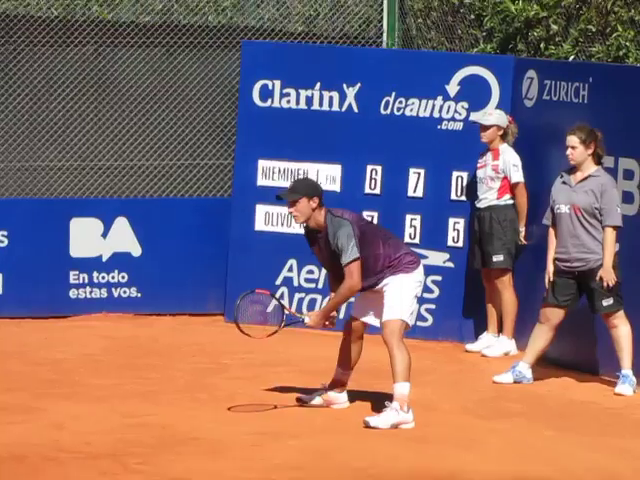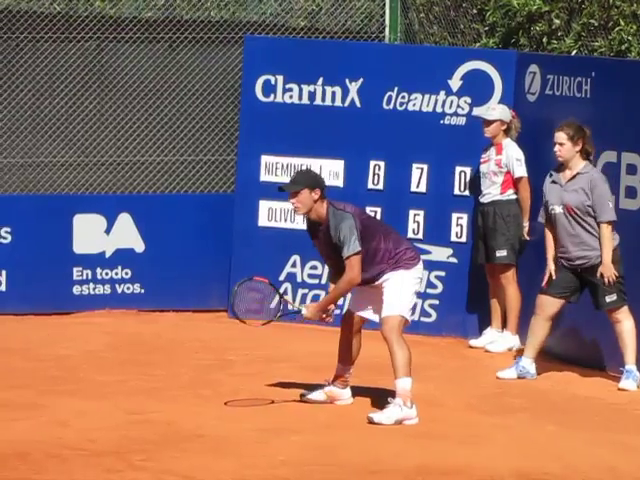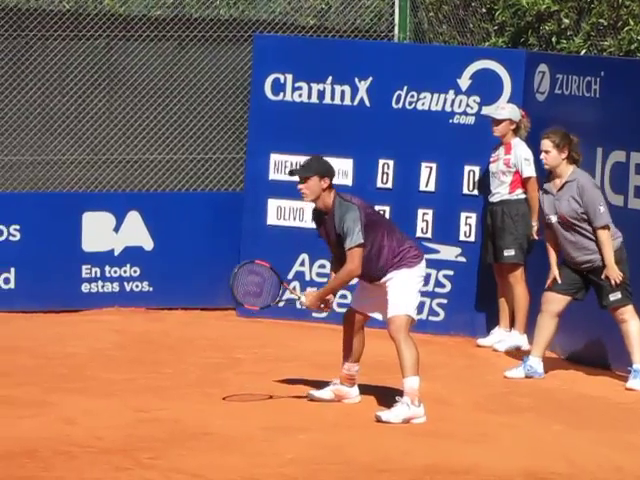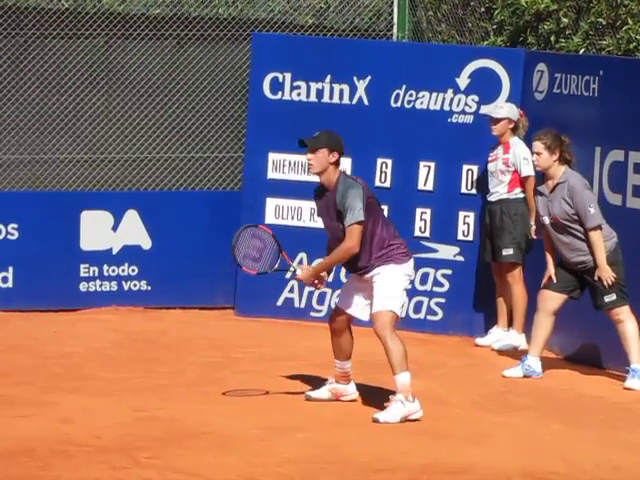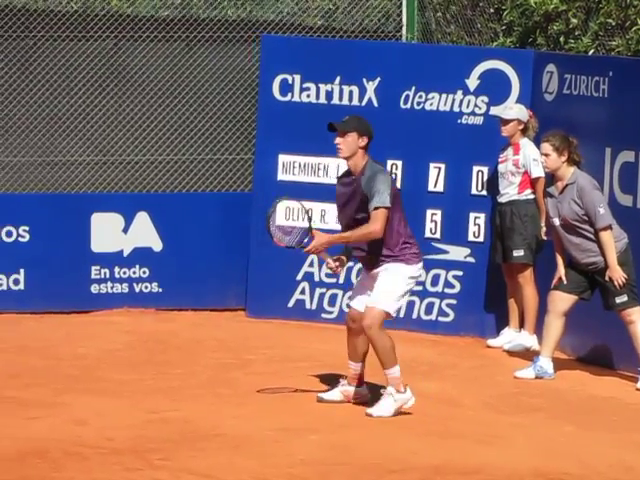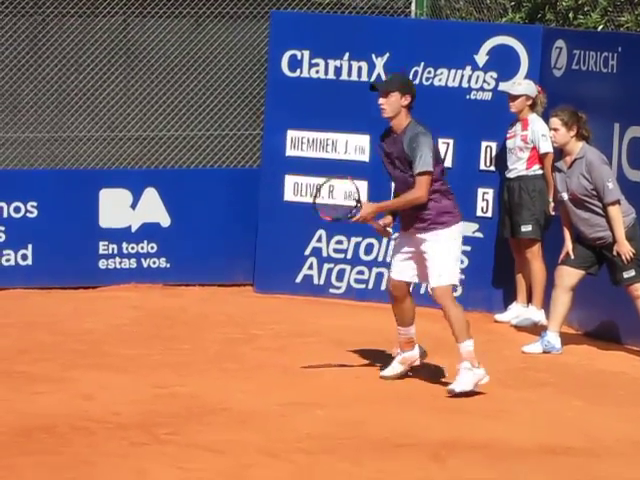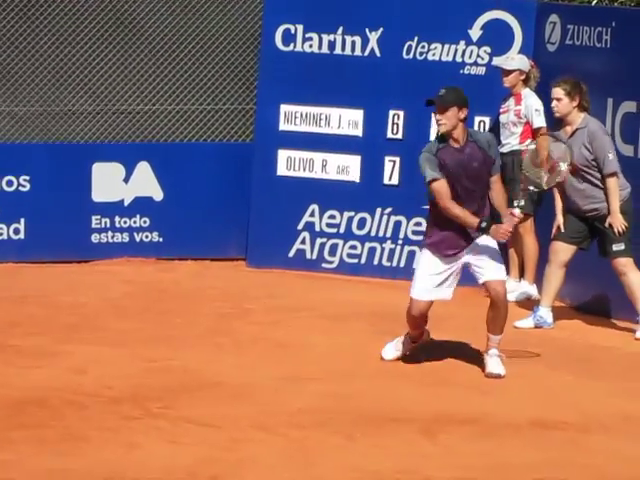
dt=0.4s
person 1, frame 1
left shoulder: (342, 226)
right shoulder: (312, 232)
left elbow: (353, 282)
right elbow: (335, 272)
left wrist: (323, 313)
right wrist: (331, 309)
left hip: (402, 272)
right hip: (375, 278)
left knee: (391, 333)
right knee: (353, 328)
left ankle: (402, 409)
right ankle: (336, 391)
person 1, frame 2
left shoulder: (344, 219)
right shoulder: (314, 225)
left elbow: (353, 275)
right elbow: (337, 265)
left wrist: (320, 306)
right wrist: (330, 301)
left hip: (401, 268)
right hip: (373, 273)
left knee: (390, 328)
right knee: (350, 323)
left ankle: (405, 404)
right ankle: (340, 387)
person 1, frame 3
left shoulder: (349, 211)
right shoulder: (320, 214)
left elbow: (353, 267)
right elbow: (339, 255)
left wrist: (319, 295)
right wrist: (331, 291)
left hip: (404, 267)
right hip: (376, 271)
left knee: (398, 327)
right knee: (352, 321)
left ankle: (412, 403)
right ankle: (347, 385)
person 1, frame 4
left shoulder: (351, 190)
right shoulder: (321, 194)
left elbow: (352, 244)
left wrist: (315, 270)
right wrist: (325, 271)
left hip: (391, 263)
right hip: (363, 269)
left knee: (382, 324)
right knee: (338, 320)
left ankle: (406, 399)
right ankle: (343, 383)
person 1, frame 5
left shoulder: (378, 176)
right shoulder: (344, 180)
left elbow: (376, 229)
left wrist: (329, 240)
right wrist: (344, 256)
left hip: (400, 262)
right hip: (374, 263)
left knee: (372, 322)
right knee: (354, 320)
left ankle: (398, 390)
right ankle: (354, 385)
person 1, frame 6
left shoulder: (420, 139)
right shoulder: (387, 139)
left elbow: (420, 193)
left wrist: (378, 209)
right wrist: (391, 216)
left hip: (440, 227)
right hip: (411, 229)
left knee: (442, 294)
right knee: (397, 289)
left ankle: (471, 366)
right ankle: (408, 351)
person 1, frame 7
left shoulder: (486, 143)
right shoulder: (430, 155)
left elbow: (495, 187)
right elbow: (446, 204)
left wrist: (505, 217)
right wrist: (487, 227)
left hip: (480, 236)
right hip: (441, 241)
left knee: (498, 292)
right knee: (416, 310)
left ankle: (492, 351)
right ankle: (415, 335)
person 2, frame 1
left shoulder: (604, 183)
right shoulder: (560, 182)
left elbow: (611, 227)
left wrist: (608, 265)
right wrist: (550, 261)
left hip: (596, 265)
right hip: (564, 265)
left knee: (614, 317)
right knee: (548, 318)
left ankle: (627, 376)
right ankle: (523, 369)
person 2, frame 2
left shoulder: (593, 178)
right shoulder: (551, 180)
left elbow: (605, 222)
right elbow: (549, 224)
left wrist: (606, 261)
right wrist: (550, 260)
left hip: (598, 259)
right hip: (566, 261)
left knee: (618, 312)
right knee: (543, 307)
right ankle: (526, 364)
person 2, frame 3
left shoulder: (583, 183)
right shoulder: (545, 189)
left elbow: (602, 226)
right elbow: (550, 230)
left wrist: (610, 264)
right wrist: (553, 265)
left hip: (605, 258)
right hip: (572, 261)
right knee: (549, 304)
right ankle: (534, 363)
person 2, frame 4
left shoulder: (574, 184)
right shoulder: (541, 189)
left elbow: (594, 226)
right elbow: (547, 230)
left wrist: (602, 264)
right wrist: (550, 264)
left hip: (601, 257)
right hip: (569, 261)
left knee: (619, 312)
right knee: (545, 303)
right ankle: (532, 363)
person 2, frame 5
left shoulder: (583, 184)
right shoulder: (550, 190)
left elbow: (604, 226)
right elbow: (557, 232)
left wrist: (613, 265)
right wrist: (560, 264)
left hip: (611, 257)
right hip: (579, 262)
right knee: (555, 304)
right ankle: (543, 364)
person 2, frame 6
left shoulder: (592, 159)
right shoulder: (558, 165)
left elbow: (612, 201)
right elbow: (564, 206)
right wrist: (568, 239)
left hip: (619, 232)
right hip: (587, 237)
right knee: (562, 279)
right ankle: (551, 339)
person 2, frame 7
left shoulder: (594, 130)
right shoulder: (555, 135)
left elbow: (611, 172)
left wrist: (615, 211)
right wrist: (559, 212)
left hip: (611, 208)
right hip: (579, 210)
right knee: (556, 253)
right ankle: (543, 314)
person 3, frame 1
left shoulder: (508, 155)
right shoulder: (484, 157)
left elbow: (520, 192)
right elbow: (483, 189)
left wrist: (521, 227)
right wrist: (481, 217)
left hip: (501, 217)
right hip: (482, 217)
left knee: (502, 281)
right knee: (488, 280)
left ankle: (507, 340)
right ankle: (491, 334)
person 3, frame 2
left shoulder: (511, 150)
right shoulder: (487, 152)
left elbow: (523, 187)
right elbow: (487, 184)
left wrist: (524, 222)
right wrist: (484, 212)
left hip: (505, 212)
right hip: (486, 212)
left knee: (506, 276)
right knee: (492, 275)
left ankle: (512, 335)
right ankle: (495, 330)
person 3, frame 3
left shoulder: (520, 150)
right shoulder: (497, 151)
left elbow: (532, 187)
right elbow: (496, 183)
left wrist: (534, 222)
right wrist: (493, 211)
left hip: (514, 212)
right hip: (495, 211)
left knee: (515, 276)
right knee: (500, 275)
left ankle: (519, 335)
right ankle: (503, 329)
person 3, frame 4
left shoulder: (518, 148)
right shoulder: (495, 150)
left elbow: (530, 186)
right elbow: (494, 183)
left wrist: (532, 221)
right wrist: (492, 210)
left hip: (512, 211)
right hip: (493, 210)
left knee: (513, 275)
right knee: (499, 274)
left ankle: (518, 334)
right ankle: (501, 329)
person 3, frame 5
left shoulder: (528, 149)
right shoulder: (505, 151)
left elbow: (540, 187)
right elbow: (504, 184)
left wrist: (543, 222)
right wrist: (502, 212)
left hip: (522, 212)
right hip: (504, 212)
left knee: (524, 276)
right knee: (510, 276)
left ankle: (529, 335)
right ankle: (513, 330)
person 3, frame 6
left shoulder: (537, 125)
right shoulder: (513, 126)
left elbow: (548, 162)
right elbow: (512, 159)
left wrist: (550, 197)
right wrist: (510, 188)
left hip: (530, 188)
right hip: (512, 187)
left knee: (531, 251)
right knee: (517, 250)
left ankle: (537, 310)
right ankle: (520, 305)
person 3, frame 7
left shoulder: (530, 100)
right shoulder: (506, 101)
left elbow: (542, 137)
right elbow: (504, 134)
right wrist: (502, 162)
left hip: (523, 163)
right hip: (505, 162)
left knee: (525, 226)
left ankle: (529, 285)
right ankle: (513, 279)
